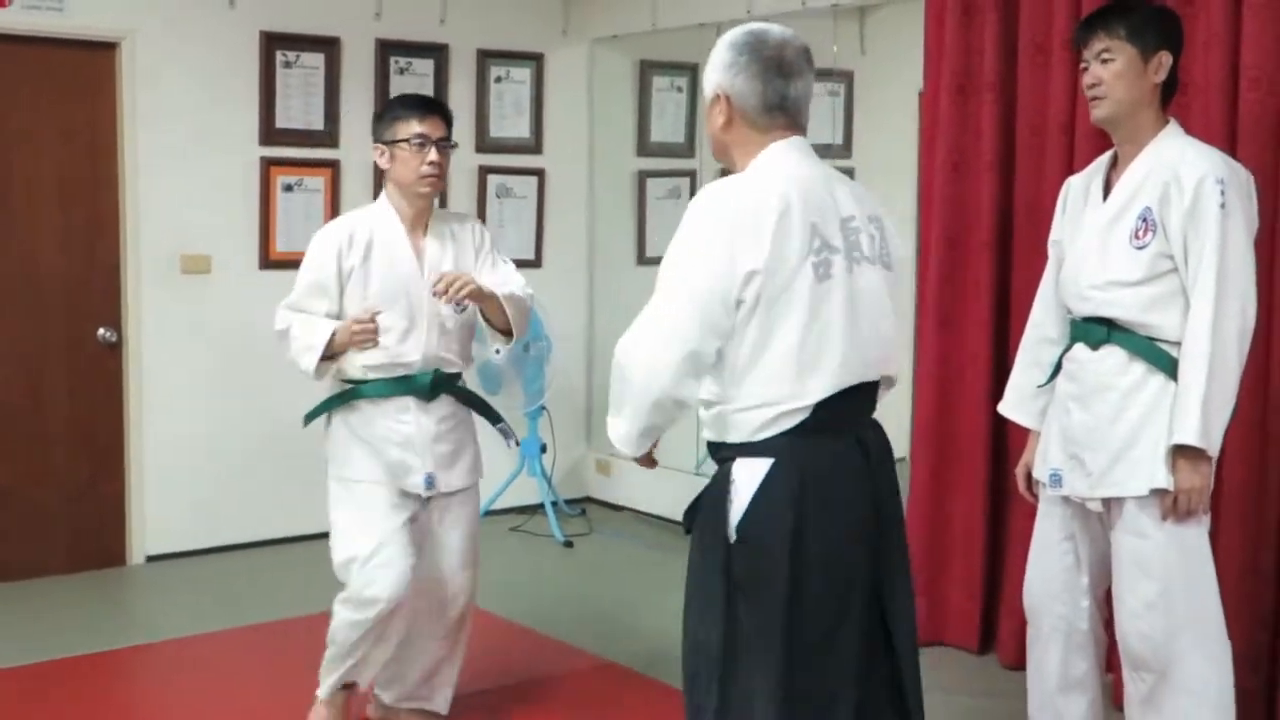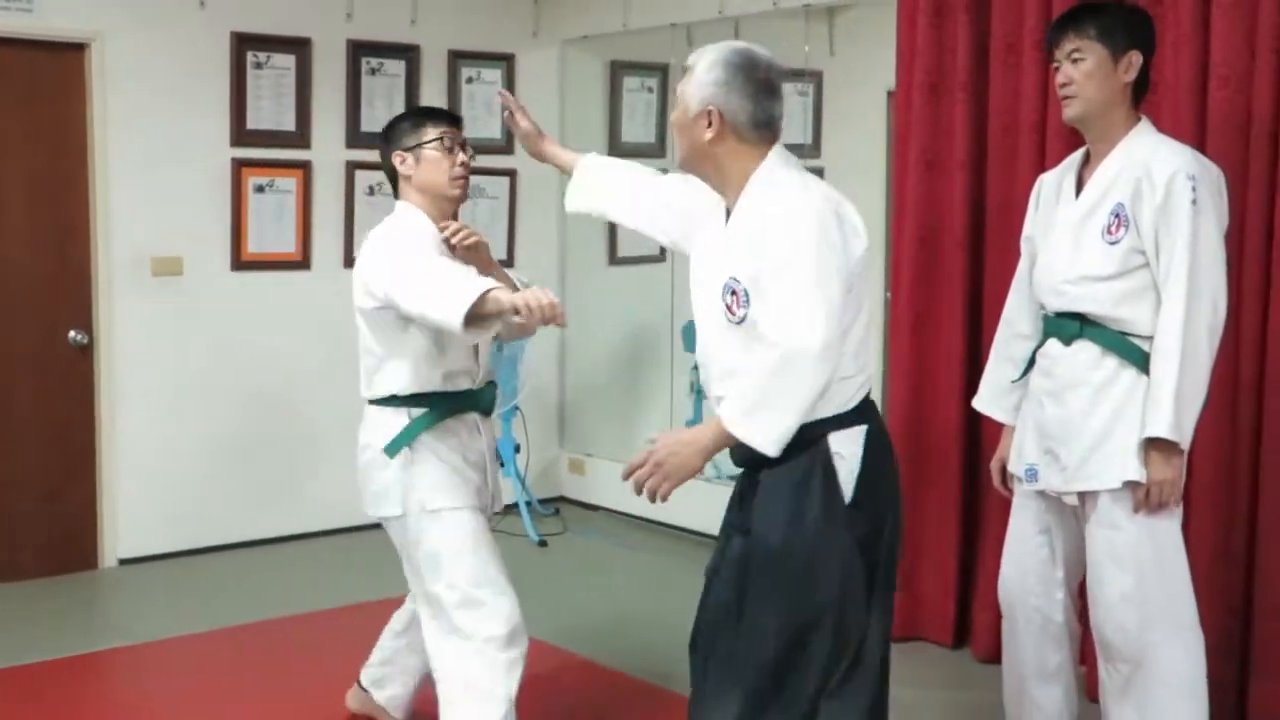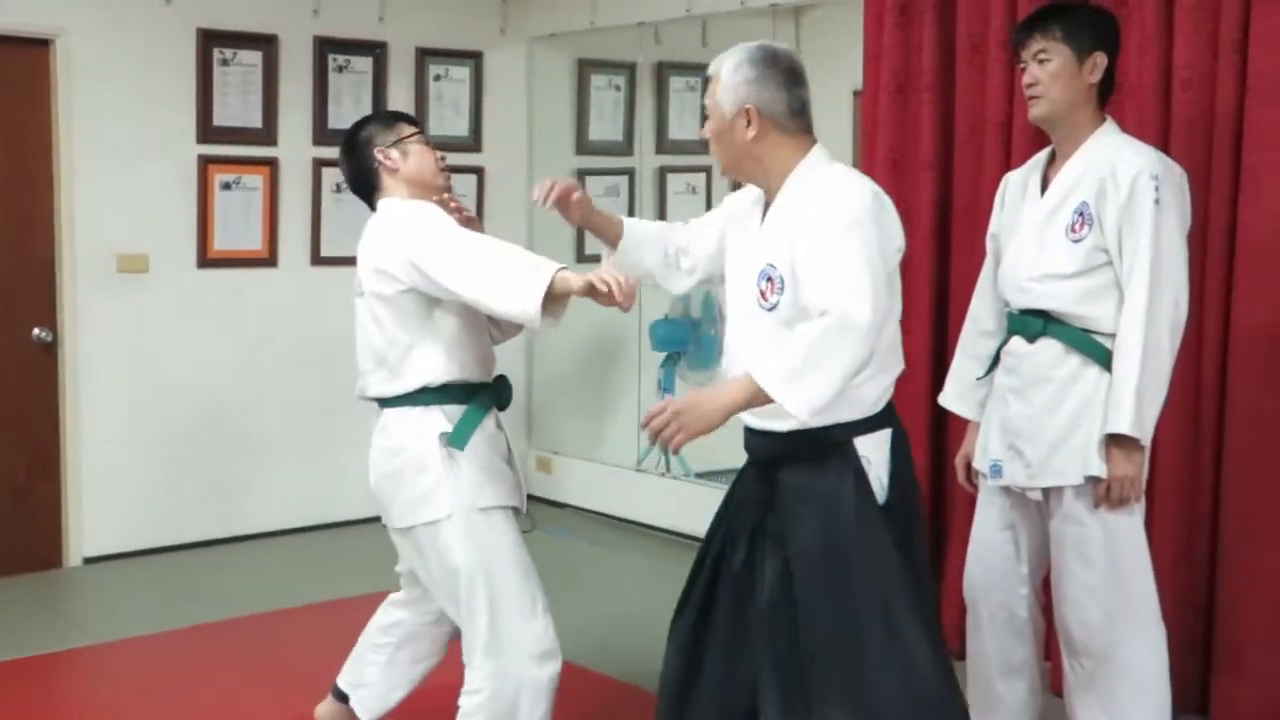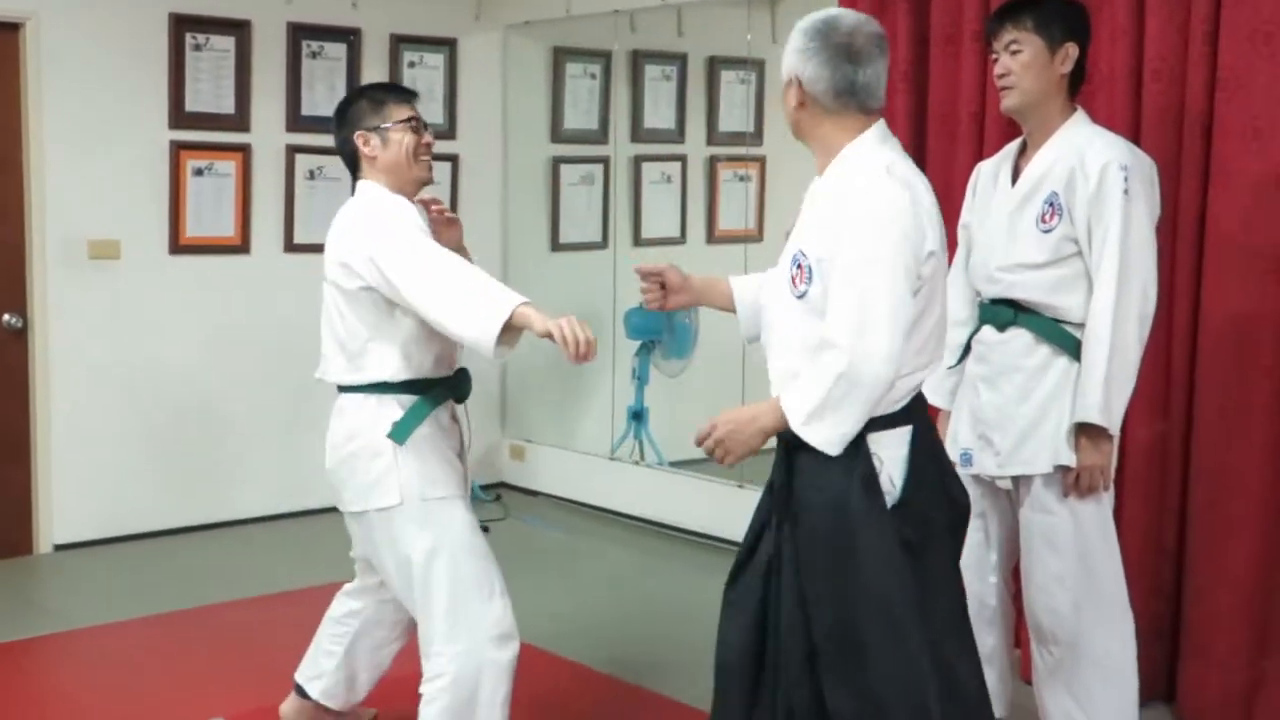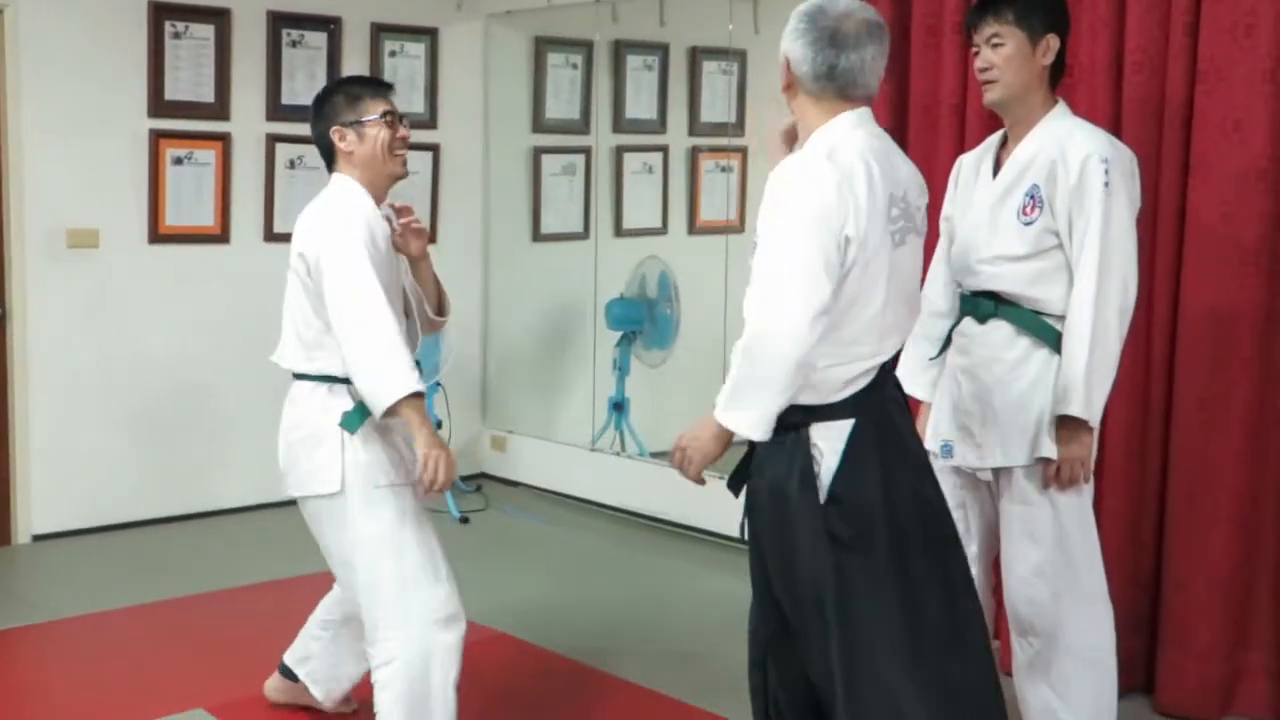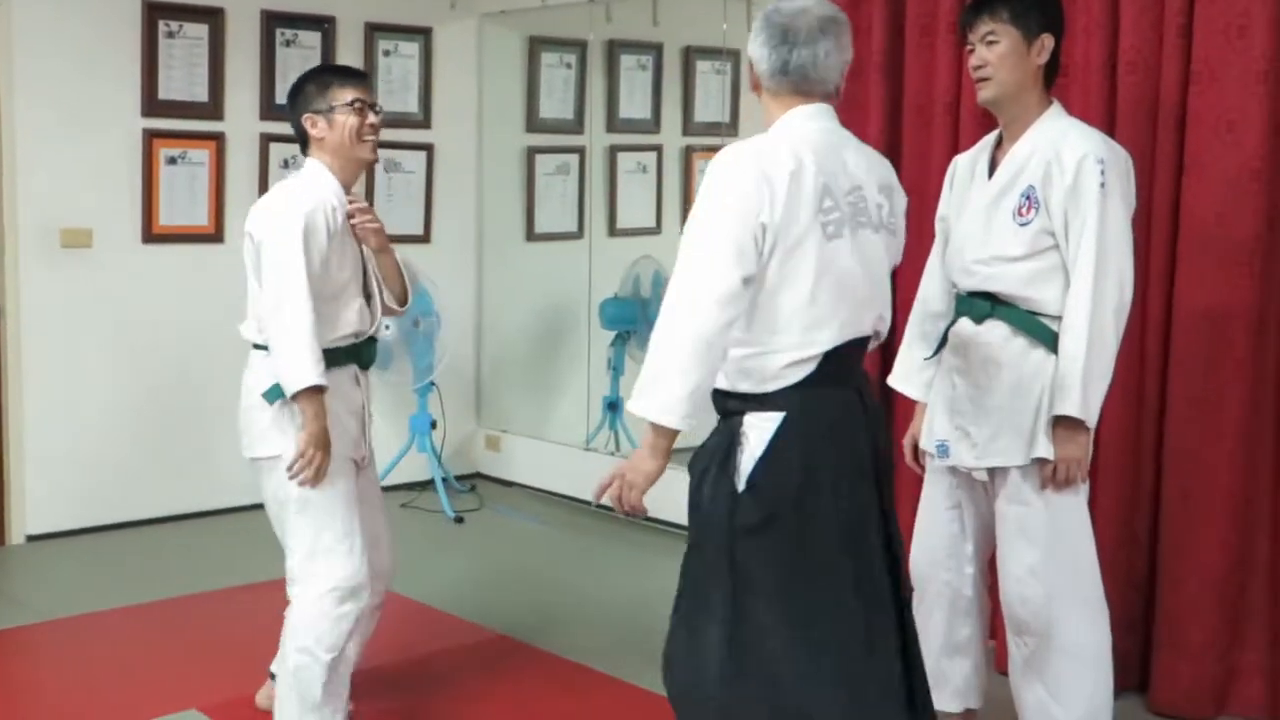
dt=0.3s
person 1, frame 1
left shoulder: (1204, 177)
right shoulder: (1079, 189)
left elbow: (1222, 315)
left wrist: (1195, 445)
right wrist: (1034, 427)
left hip: (1153, 419)
right hip: (1075, 417)
left knee: (1162, 623)
right knee: (1053, 605)
person 1, frame 2
left shoulder: (1175, 173)
right shoulder: (1052, 185)
left elbow: (1192, 309)
left wrist: (1167, 438)
right wrist: (1009, 421)
left hip: (1123, 413)
right hip: (1050, 409)
left knee: (1137, 613)
right knee: (1029, 596)
person 1, frame 3
left shoulder: (1138, 173)
right shoulder: (1017, 183)
left elbow: (1155, 308)
left wrist: (1127, 434)
right wrist: (973, 418)
left hip: (1087, 407)
right hip: (1014, 406)
left knee: (1101, 608)
right knee: (993, 590)
person 1, frame 4
left shoulder: (1107, 163)
right shoulder: (988, 173)
left elbow: (1124, 297)
left wrist: (1096, 424)
right wrist: (944, 405)
left hip: (1055, 397)
right hip: (985, 391)
left knee: (1068, 595)
right knee: (967, 577)
person 1, frame 5
left shoulder: (1088, 156)
right shoulder: (970, 166)
left elbow: (1104, 291)
left wrist: (1077, 415)
right wrist: (925, 399)
left hip: (1039, 389)
right hip: (966, 387)
left knee: (1049, 587)
person 1, frame 6
left shoulder: (1084, 156)
right shoulder: (966, 166)
left elbow: (1101, 291)
left wrist: (1074, 416)
right wrist: (921, 401)
left hip: (1034, 390)
right hip: (963, 386)
left knee: (1043, 588)
right knee: (939, 567)
person 2, frame 1
left shoulder: (733, 204)
right shoulder: (859, 206)
left elbow: (661, 354)
left wrist: (632, 428)
left hip: (778, 486)
right hip: (856, 467)
person 2, frame 2
left shoulder: (795, 210)
right shoulder: (721, 203)
left elbow: (804, 352)
right elbow: (644, 191)
left wrist: (704, 440)
right wrist: (548, 150)
left hip: (823, 466)
right hip: (783, 466)
right knee: (753, 656)
person 2, frame 3
left shoulder: (843, 202)
right shoulder: (751, 205)
left elbow: (847, 328)
right elbow: (675, 254)
left wrist: (720, 400)
right wrist: (590, 216)
left hip: (840, 476)
right hip: (778, 468)
right knee: (727, 642)
person 2, frame 4
left shoulder: (880, 192)
right shoulder: (838, 182)
left elbow: (863, 357)
left wrist: (764, 419)
right wrist: (696, 291)
left hip: (865, 466)
right hip: (817, 457)
right knee: (774, 631)
person 2, frame 5
left shoulder: (812, 173)
right shoulder: (892, 166)
left elbow: (782, 327)
left wrist: (720, 427)
left hip: (824, 444)
right hip: (867, 425)
left knee: (888, 661)
right knee: (804, 638)
person 2, frame 6
left shoulder: (750, 164)
right shoulder: (875, 171)
left elbow: (700, 310)
left wrist: (655, 445)
left hip: (776, 433)
right hip: (849, 412)
left knee: (753, 659)
right knee: (848, 634)
person 3, frame 1
left shoulder: (467, 234)
right shoulder: (344, 237)
left elbow: (517, 314)
right elbow: (296, 321)
left wrist: (480, 292)
right wrist: (345, 335)
left hip: (447, 422)
right hip: (369, 425)
left knee: (449, 585)
right knee: (382, 582)
person 3, frame 2
left shoulder: (453, 246)
right shoulder: (398, 242)
left elbow: (522, 323)
right elbow: (430, 291)
left wrist: (486, 266)
right wrist: (508, 298)
left hip: (462, 439)
right hip: (416, 450)
left knee: (444, 599)
right knee: (486, 623)
person 3, frame 3
left shoulder: (414, 233)
right shoulder: (406, 227)
left elbow: (496, 322)
right elbow: (480, 270)
left wrist: (473, 241)
right wrist: (573, 280)
left hip: (430, 443)
right hip: (438, 449)
left knee: (428, 598)
right knee: (518, 644)
person 3, frame 4
left shoulder: (394, 220)
right shoulder: (375, 220)
left elbow: (442, 282)
right elbow: (441, 287)
left wrist: (453, 245)
right wrist: (537, 320)
left hip: (388, 434)
right hip: (394, 439)
left knee: (383, 586)
right knee: (475, 626)
person 3, frame 5
left shoulder: (375, 219)
right shoulder: (339, 219)
left elbow: (429, 318)
right elbow: (367, 328)
left wrist: (418, 257)
right wrist: (419, 422)
left hip: (366, 426)
right hip: (343, 430)
left knee: (382, 586)
right knee: (424, 610)
person 3, frame 6
left shoulder: (344, 205)
right shoulder: (295, 202)
left elbow: (390, 304)
right elbow: (290, 314)
left wrist: (380, 249)
right wrist: (311, 419)
left hip: (339, 394)
right hip: (294, 400)
left knee: (368, 561)
right knee: (334, 573)
